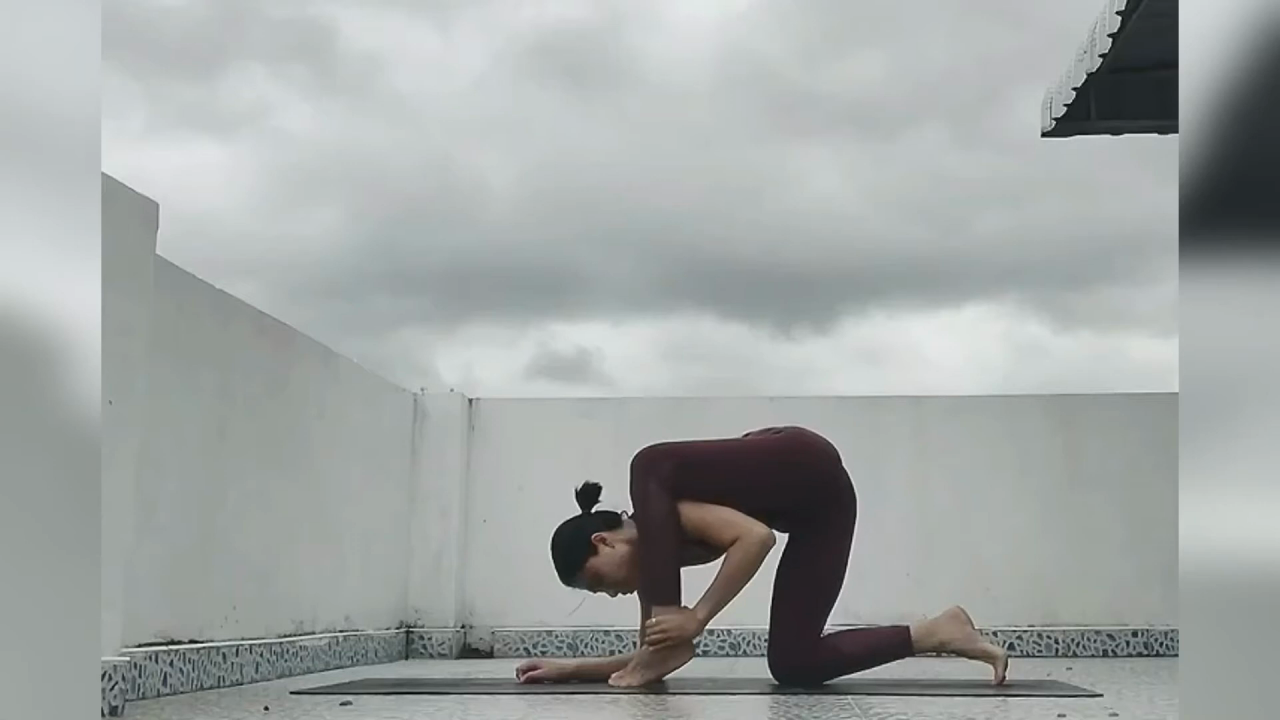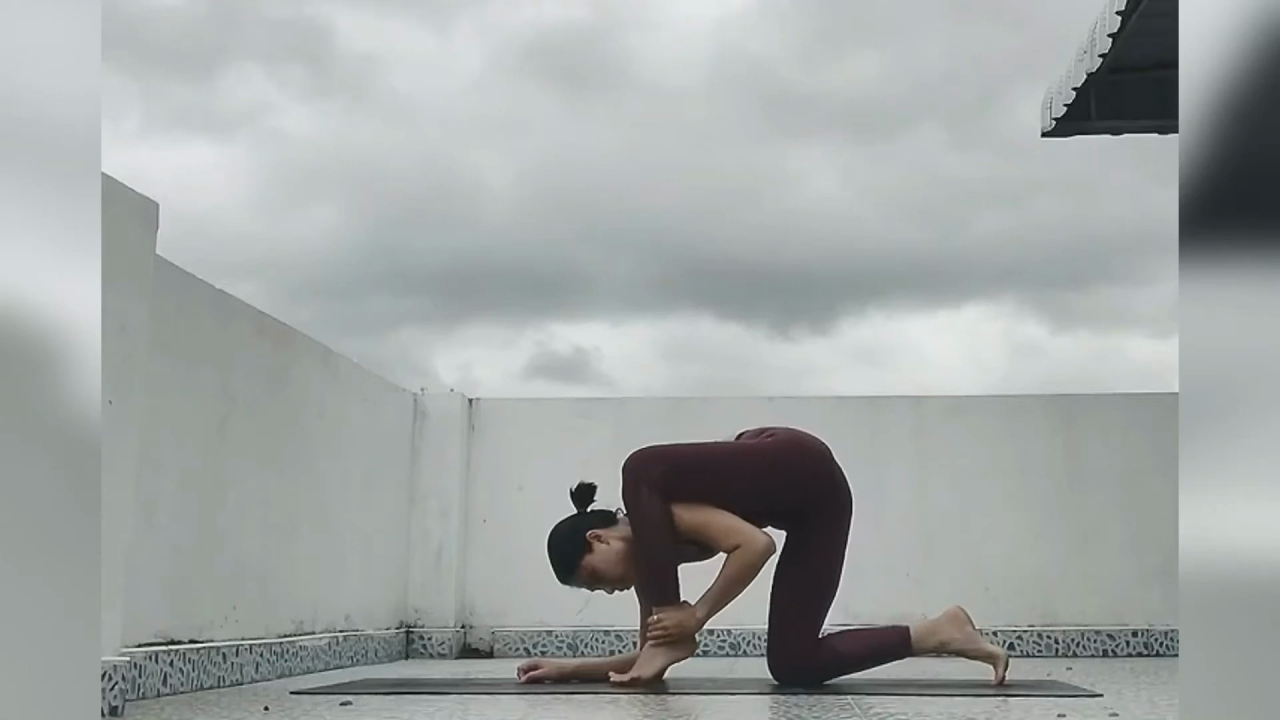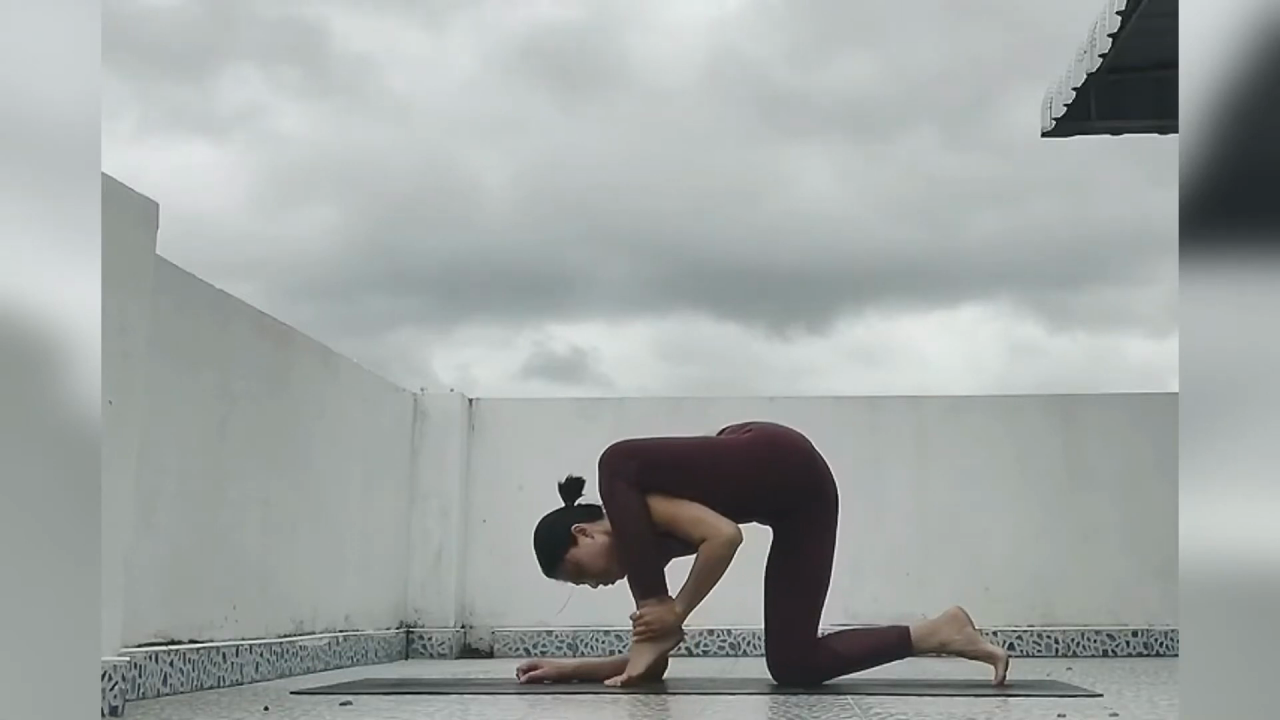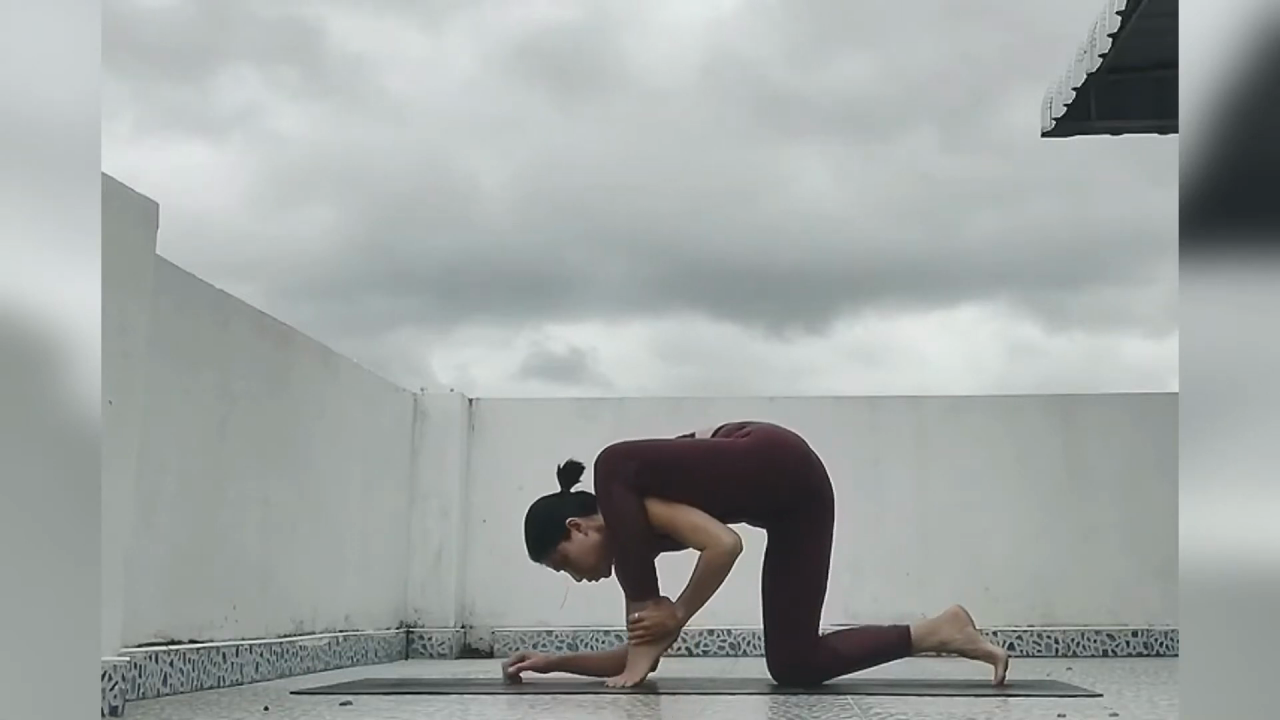
dt=0.5s
person 1, frame 1
left shoulder: (655, 501)
right shoulder: (650, 554)
left elbow: (757, 536)
right elbow: (647, 662)
left wrist: (696, 619)
right wrist: (568, 668)
left hip: (811, 468)
right hip: (818, 507)
left knee: (651, 465)
right knee: (793, 665)
left ankle: (670, 637)
right ankle: (941, 632)
person 1, frame 2
left shoulder: (646, 483)
right shoulder: (648, 553)
left elbow: (756, 545)
right elbow: (650, 660)
left wrist: (695, 617)
right wrist: (569, 668)
left hip: (806, 471)
right hip: (817, 505)
left knee: (641, 469)
right knee: (793, 665)
right ankle: (941, 633)
person 1, frame 3
left shoulder: (629, 494)
right shoulder: (643, 546)
left elbow: (725, 535)
right elbow: (653, 665)
left wrist: (676, 613)
right wrist: (567, 668)
left hip: (788, 463)
right hip: (804, 496)
left knee: (618, 463)
right knee: (794, 664)
right ankle: (942, 633)
person 1, frame 4
left shoulder: (626, 499)
right shoulder: (631, 539)
left elbow: (724, 545)
right elbow: (637, 661)
left wrist: (675, 616)
right wrist: (555, 661)
left hip: (784, 466)
right hip: (798, 497)
left knee: (612, 464)
right knee: (795, 665)
right ankle: (942, 632)
